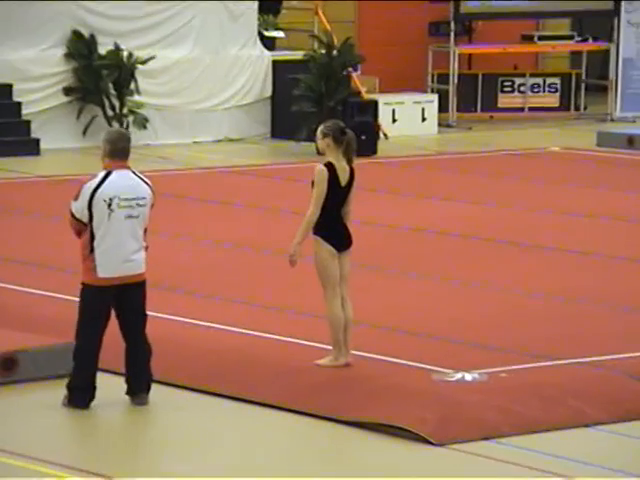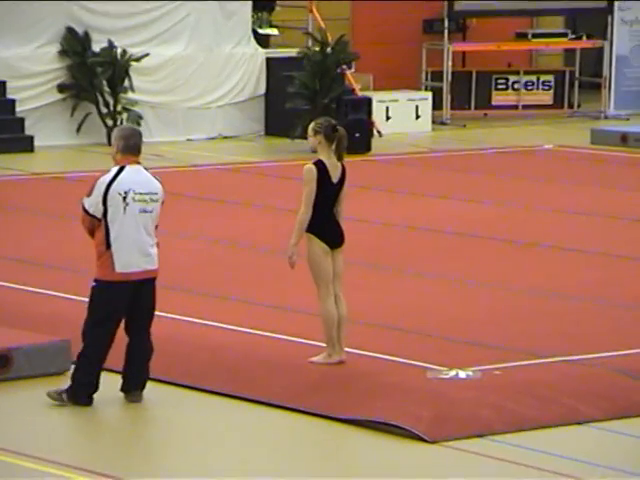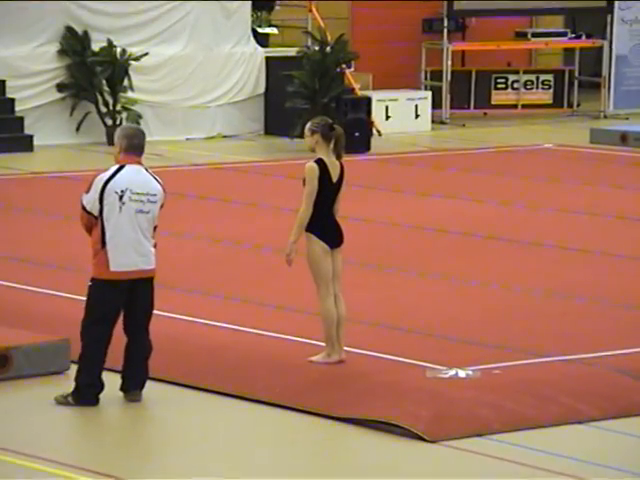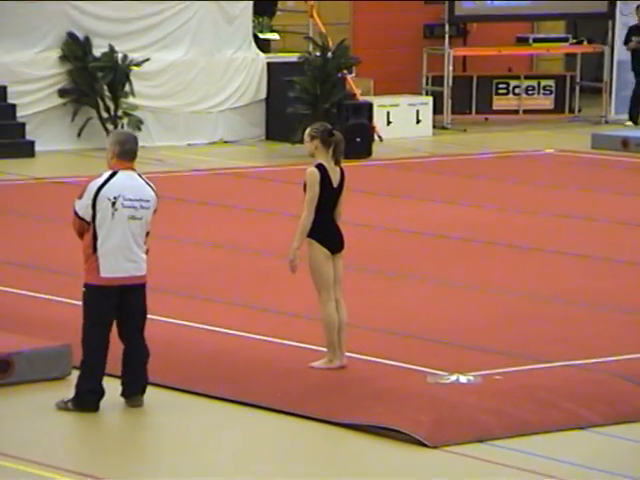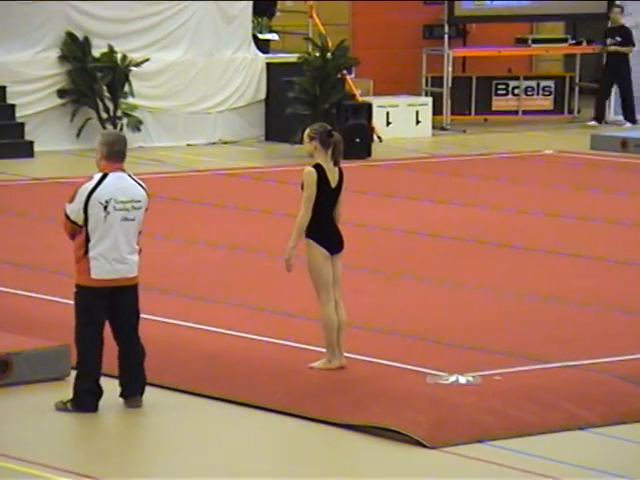
dt=0.4s
person 1, frame 1
left shoulder: (95, 187)
right shoulder: (145, 187)
left elbow: (77, 226)
left hip: (101, 274)
right hip: (135, 272)
left knee: (88, 337)
right knee: (136, 334)
left ankle: (79, 395)
right ankle: (139, 390)
person 1, frame 2
left shoulder: (108, 182)
right shoulder: (156, 185)
left elbow: (88, 222)
left hip: (114, 270)
right hip: (147, 268)
left knee: (98, 332)
right knee: (140, 332)
left ankle: (80, 391)
right ankle: (134, 387)
person 1, frame 3
left shoulder: (106, 180)
right shoulder: (156, 185)
left elbow: (87, 220)
left hip: (110, 269)
right hip: (144, 268)
left knee: (96, 332)
right knee: (138, 331)
left ankle: (86, 392)
right ankle: (134, 387)
person 1, frame 4
left shoulder: (99, 186)
right shoulder: (149, 190)
left elbow: (79, 225)
left hip: (102, 274)
right hip: (136, 274)
left knee: (95, 338)
right knee: (134, 336)
left ankle: (87, 398)
right ankle: (134, 392)
person 1, frame 5
left shoulder: (90, 189)
right shoulder: (140, 190)
left elbow: (70, 228)
left hip: (94, 276)
right hip: (127, 274)
left knee: (89, 338)
right knee: (128, 335)
left ankle: (85, 399)
right ankle: (133, 392)
person 2, frame 1
left shoulder: (323, 170)
right shoulder: (349, 169)
left elbow: (314, 211)
left wrist: (297, 242)
left hip: (326, 237)
right hip: (344, 235)
left knee: (332, 297)
right knee: (343, 295)
left ankle: (338, 355)
right ankle: (345, 352)
person 2, frame 2
left shoulder: (312, 169)
right shoulder: (340, 167)
left elbow: (306, 210)
left wrist: (293, 243)
left hip: (319, 235)
right hip: (336, 232)
left knee: (325, 294)
right knee: (337, 293)
left ankle: (332, 352)
right ankle: (339, 349)
person 2, frame 3
left shoulder: (313, 167)
right shoulder: (338, 165)
left elbow: (307, 209)
left wrist: (292, 241)
left hip: (318, 234)
right hip: (335, 231)
left knee: (325, 294)
right knee: (336, 292)
left ankle: (331, 351)
right ankle: (339, 348)
person 2, frame 4
left shoulder: (314, 173)
right shoulder: (339, 171)
left elbow: (309, 214)
left wrist: (295, 247)
left hip: (319, 239)
right hip: (336, 236)
left knee: (326, 299)
right knee: (337, 297)
left ankle: (332, 357)
right ankle: (340, 354)
person 2, frame 5
left shoulder: (311, 173)
right shoulder: (338, 171)
left elbow: (305, 213)
left wrist: (291, 246)
left hip: (318, 240)
right hip: (335, 237)
left knee: (325, 300)
right knee: (336, 298)
left ankle: (332, 357)
right ankle: (339, 354)
